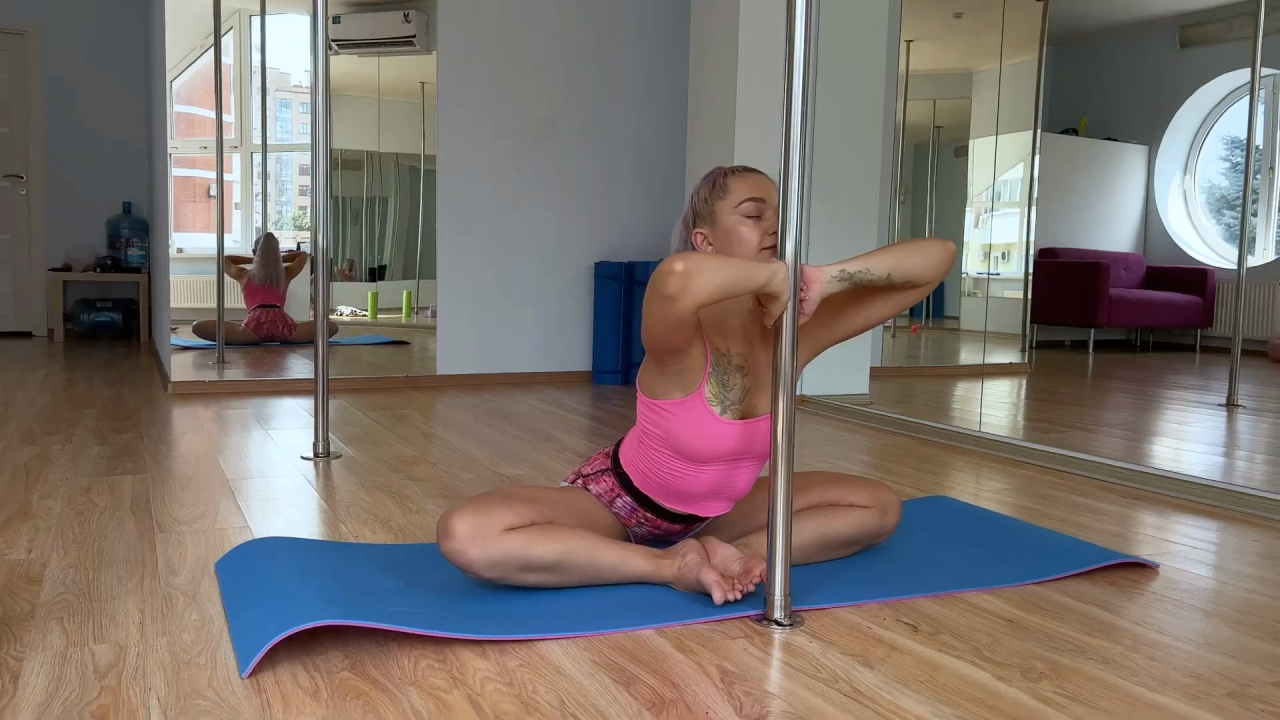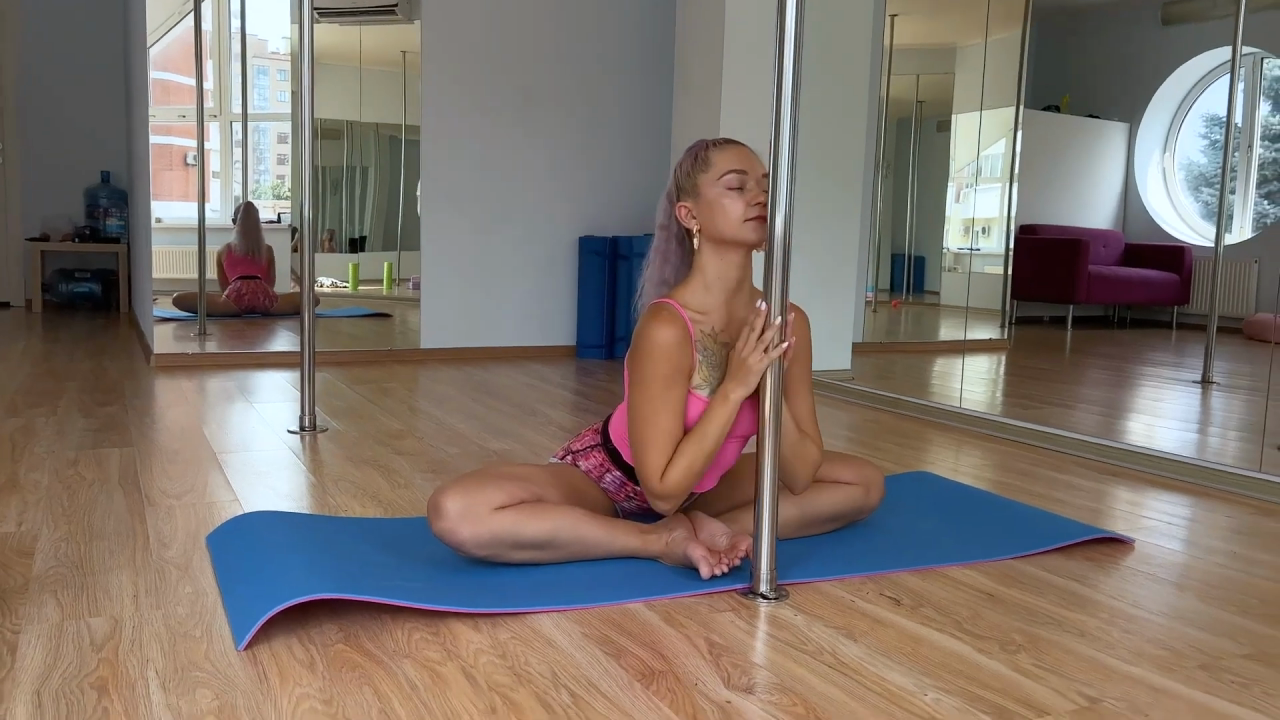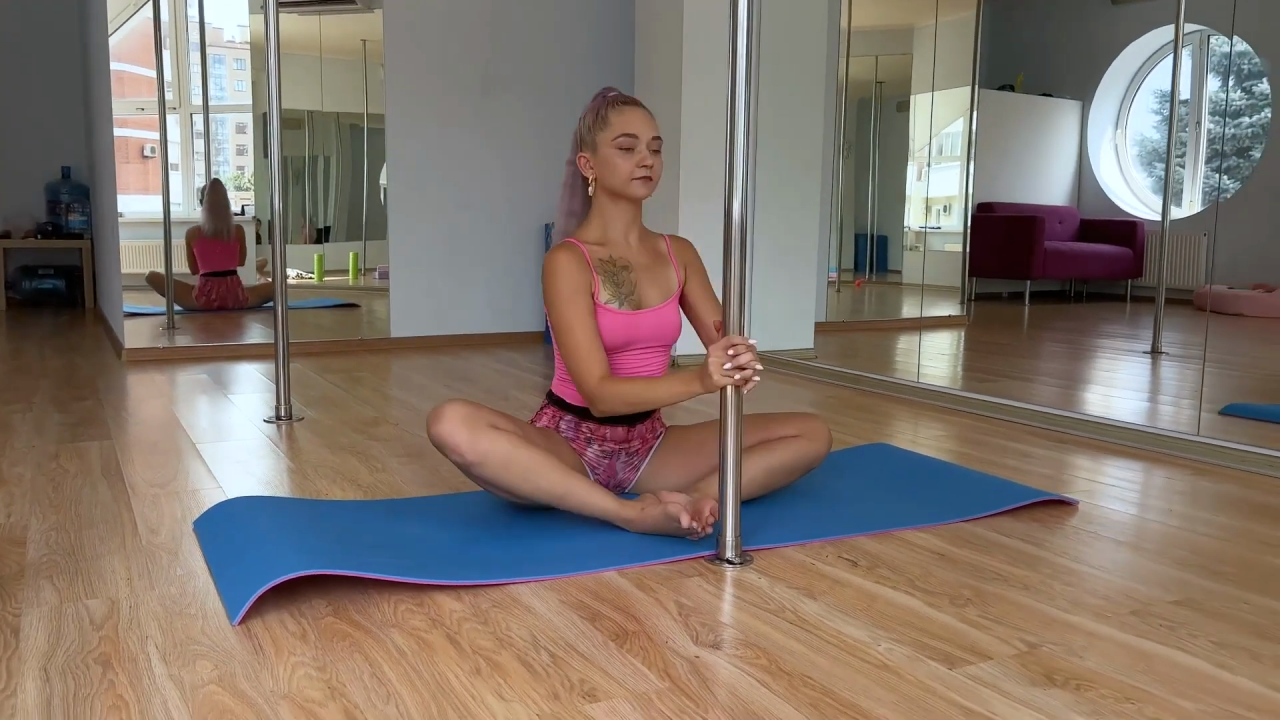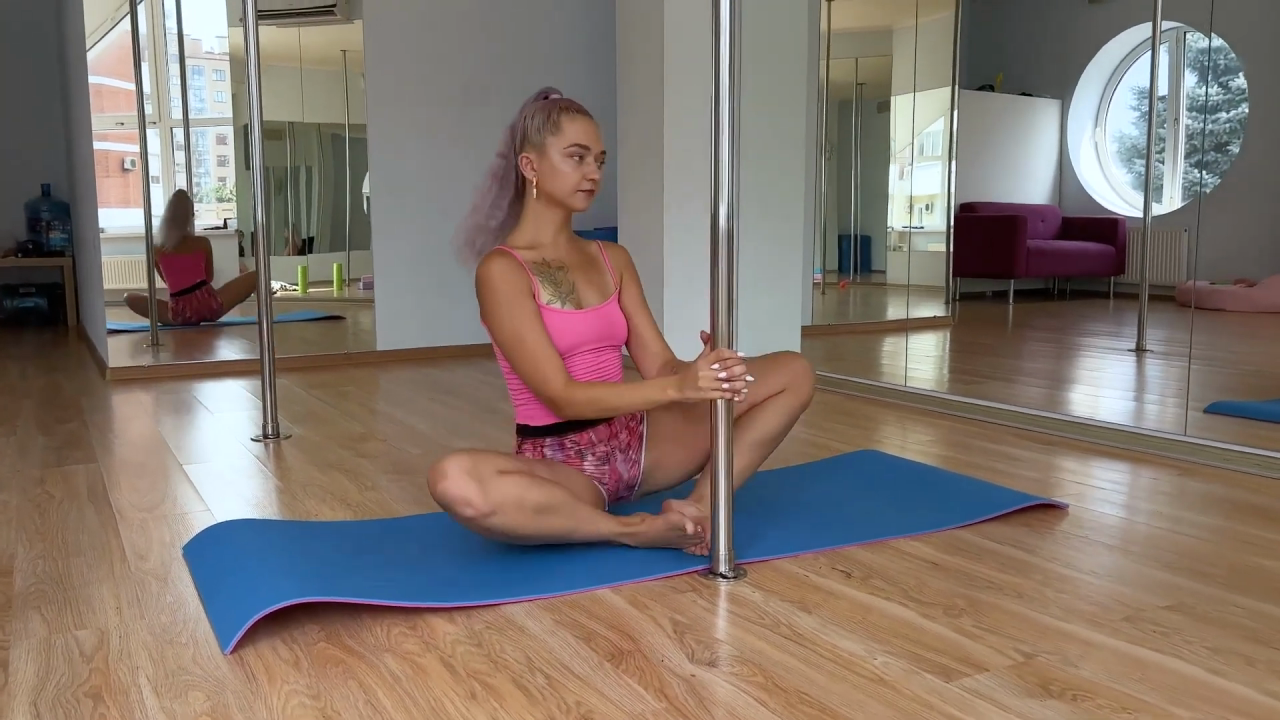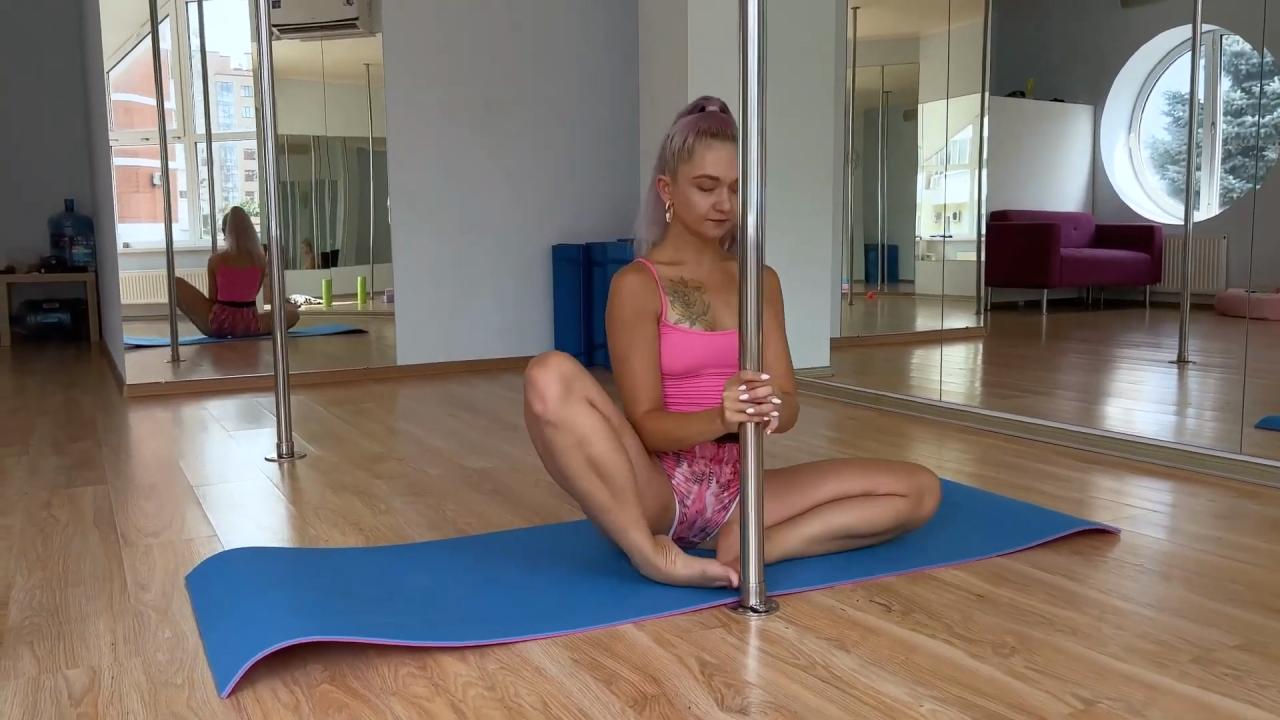
dt=1s
person 1, frame 1
left shoulder: (797, 331)
right shoulder: (679, 341)
left elbow: (940, 256)
right elbow: (677, 275)
left wrist: (825, 276)
right wrist: (774, 274)
left hip: (708, 515)
right hip: (616, 504)
left knee: (878, 505)
right knee: (465, 536)
left ankle: (718, 556)
right ankle: (672, 567)
person 1, frame 2
left shoulder: (787, 325)
right shoulder: (666, 328)
left elbow: (800, 476)
right elbow: (662, 490)
right wrist: (735, 387)
left hip: (695, 489)
right hip: (605, 480)
left knee: (864, 483)
right knee: (455, 514)
left ankle: (712, 530)
right ankle: (663, 542)
person 1, frame 3
left shoulder: (679, 254)
right shoulder: (568, 262)
left elbow: (724, 348)
right elbow: (598, 392)
left wrist: (737, 362)
right wrist: (698, 380)
left hip: (646, 446)
right hip: (567, 447)
left knee: (812, 435)
right knee: (450, 423)
right ankle: (630, 512)
person 1, frame 4
left shoulder: (613, 259)
right shoulder: (501, 269)
left elbow: (659, 365)
right elbow: (561, 396)
left wrist: (704, 371)
right wrist: (678, 388)
left hip: (635, 445)
right hip: (561, 467)
left knee: (794, 372)
right knee: (454, 480)
left ankle: (698, 506)
right ankle: (629, 529)
person 1, frame 5
left shoulder: (761, 281)
right shoulder: (636, 284)
left elbow: (789, 406)
right elbow: (646, 426)
left wrist: (768, 407)
right wrist: (720, 418)
left hip: (733, 486)
right hip: (654, 487)
left knee: (920, 492)
right knee: (551, 376)
left ankle: (747, 546)
right ankle: (653, 556)
